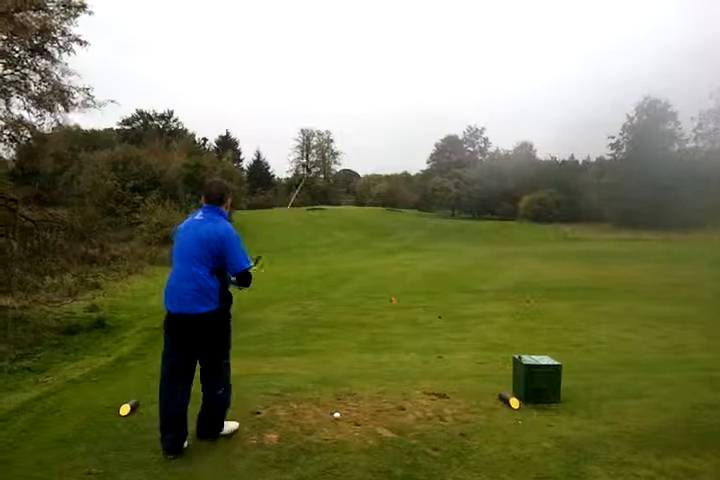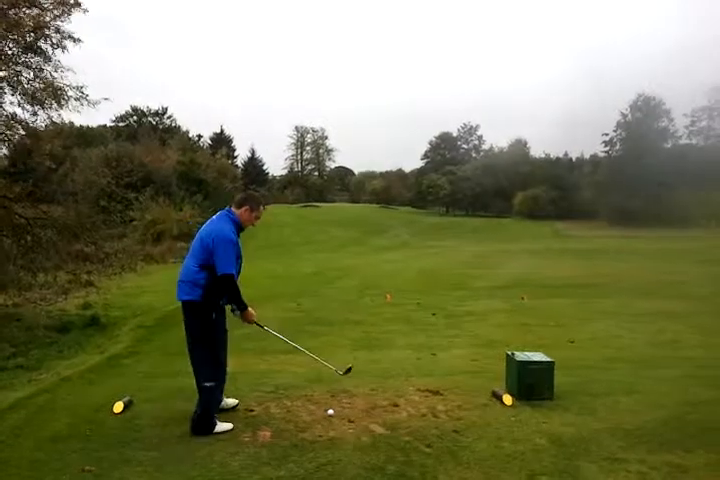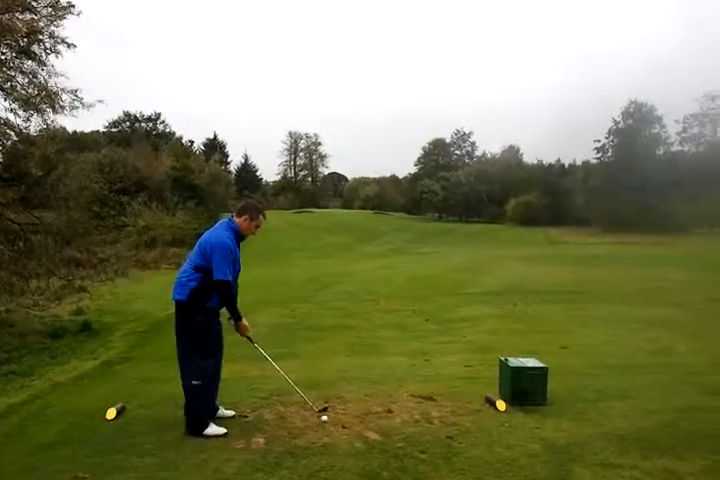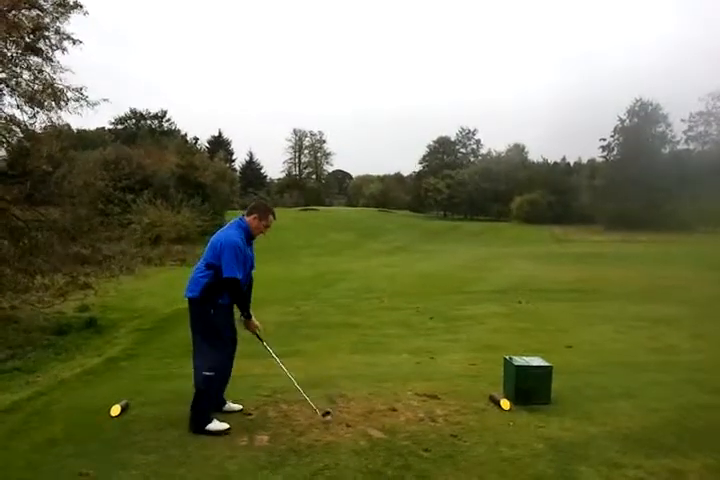
dt=0.7s
person 1, frame 1
left shoulder: (184, 226)
right shoulder: (225, 231)
right elbow: (242, 277)
right wrist: (243, 277)
left hip: (177, 309)
right hip: (209, 311)
left knee: (175, 375)
right knee: (215, 372)
left ankle: (172, 439)
right ankle: (210, 426)
person 1, frame 2
left shoulder: (219, 222)
right shoulder: (225, 234)
right elbow: (226, 279)
left wrist: (234, 303)
right wrist: (243, 308)
left hip: (198, 296)
right hip: (203, 300)
left knee: (209, 354)
right knee: (211, 358)
left ankle: (212, 400)
right ankle: (204, 421)
person 1, frame 3
left shoulder: (227, 233)
right shoulder: (223, 240)
left elbow: (226, 282)
right elbow: (223, 285)
left wrist: (234, 315)
right wrist: (237, 319)
left hip: (203, 302)
right hip: (194, 304)
left knee: (211, 355)
right knee: (199, 360)
left ankle: (208, 406)
right ankle: (197, 421)
person 1, frame 4
left shoulder: (243, 236)
right shoulder: (232, 240)
left elbow: (245, 278)
right elbow: (232, 283)
left wrist: (246, 311)
right wrist: (247, 316)
left hip: (219, 299)
right hip: (206, 300)
left knee: (227, 348)
right knee: (212, 355)
left ankle: (215, 400)
right ankle: (201, 417)
